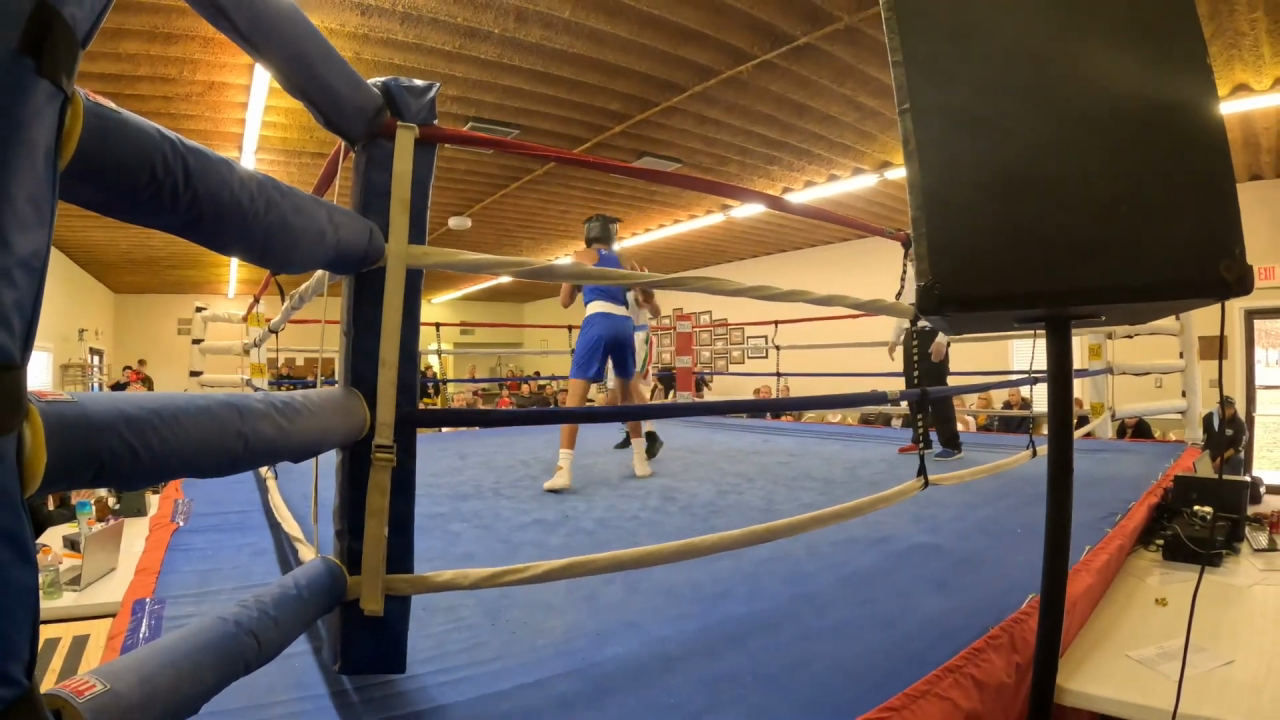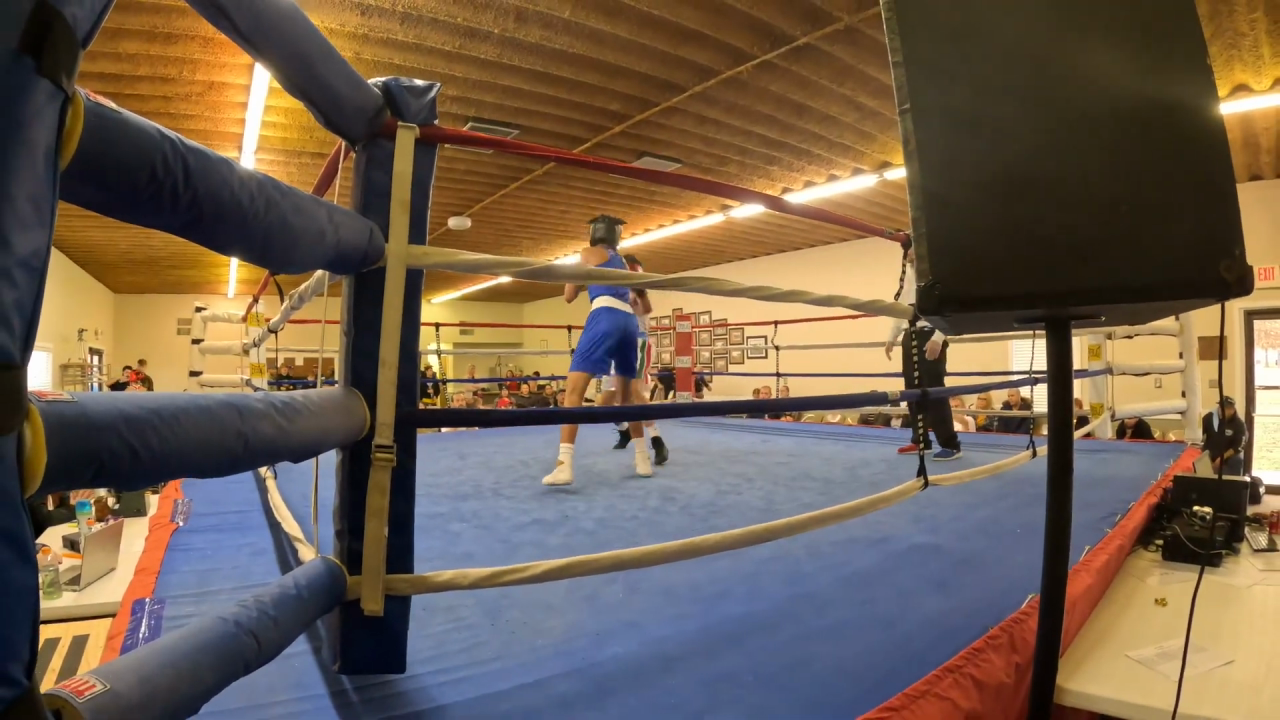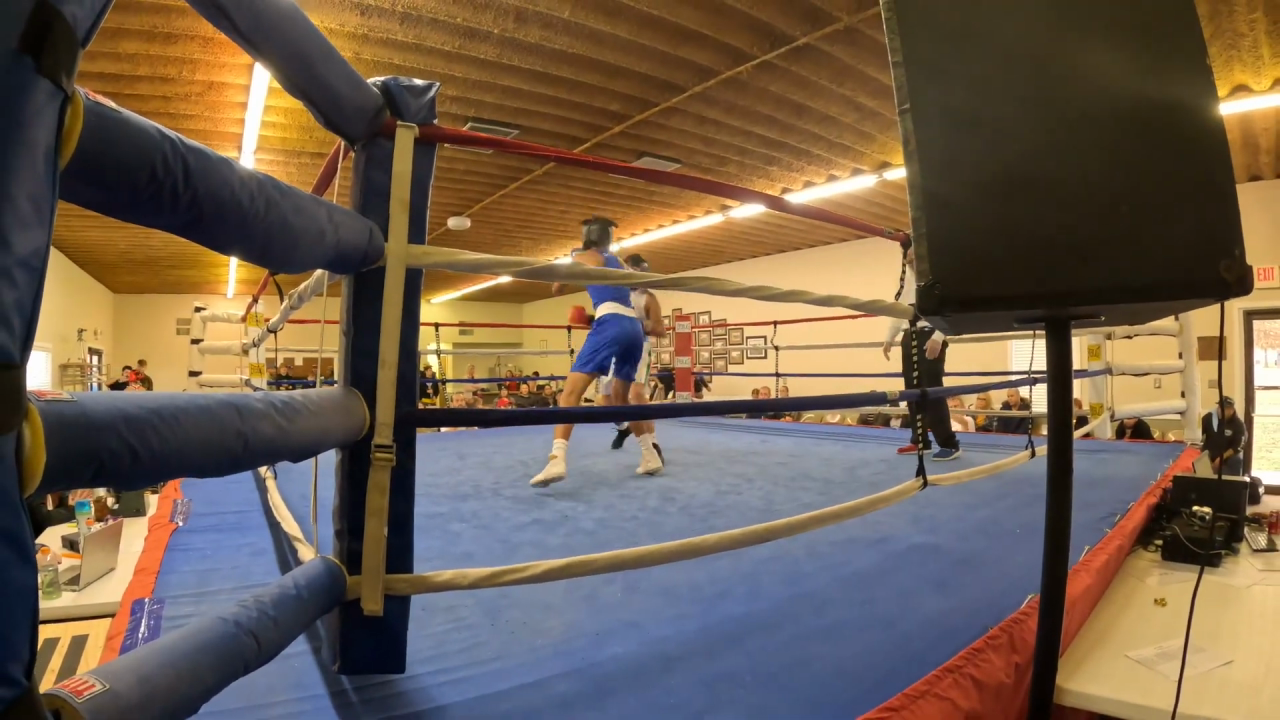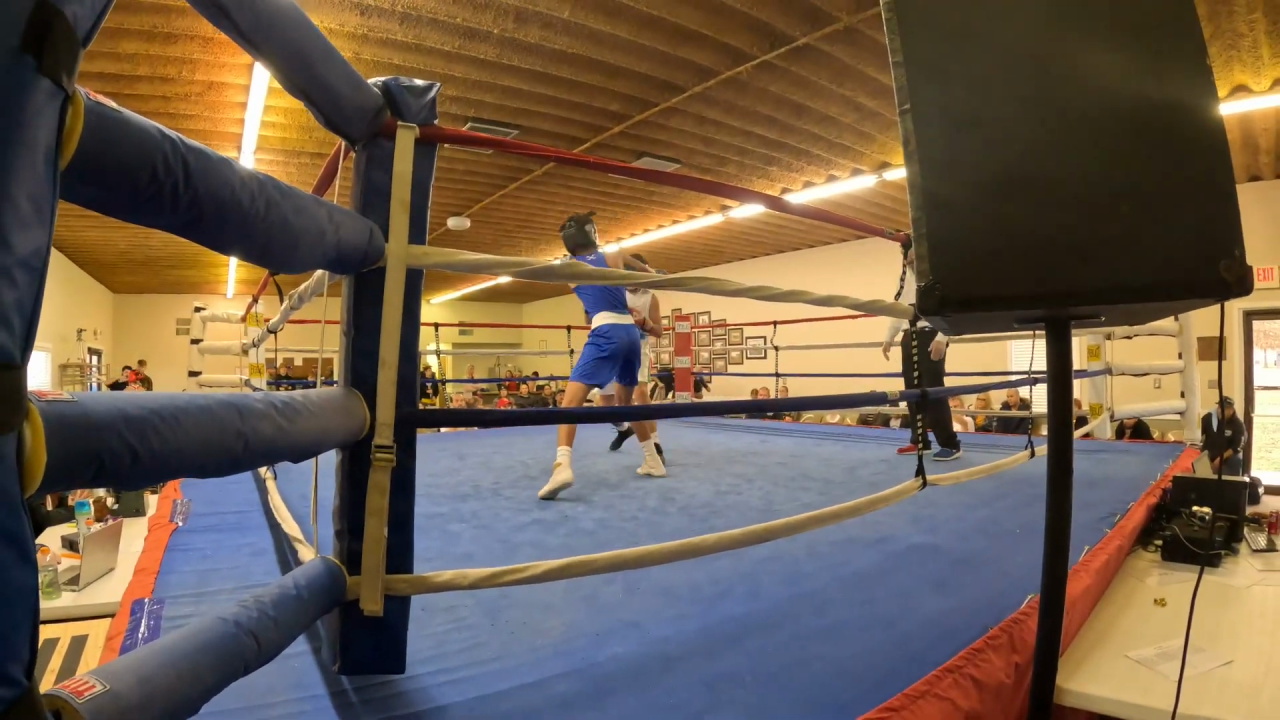
dt=0.1s
person 1, frame 1
left shoulder: (581, 257)
right shoulder: (623, 261)
left elbow: (565, 301)
left hip: (598, 323)
right hip: (624, 325)
left knee: (575, 397)
right knee: (627, 395)
left ankle: (563, 470)
right ankle: (640, 461)
person 1, frame 2
left shoulder: (590, 254)
right shoulder: (622, 262)
left elbow: (569, 297)
left hip: (604, 320)
right hip: (629, 323)
left knee: (574, 391)
right knee: (625, 396)
left ankle: (564, 465)
right ankle: (643, 459)
person 1, frame 3
left shoulder: (583, 257)
right shoulder: (618, 262)
left elbow: (556, 290)
left hip: (610, 326)
right hip: (634, 328)
left knee: (572, 392)
right knee: (620, 398)
left ankle: (557, 459)
right ankle: (650, 457)
person 1, frame 4
right shoulder: (613, 258)
right elbow: (647, 273)
left hip: (605, 334)
right hip: (630, 333)
left knee: (571, 401)
right knee: (625, 403)
left ankle: (562, 469)
right ankle: (653, 461)
person 2, frame 1
right shoulder: (909, 272)
left wrist: (941, 338)
right wrist: (895, 338)
left hip: (931, 335)
right hip: (911, 336)
left knee: (936, 390)
right knee: (914, 390)
left ankle: (952, 445)
right ankle: (920, 440)
person 2, frame 2
right shoulder: (908, 274)
left wrist: (937, 337)
right wrist: (892, 338)
left hip: (929, 336)
right hip: (910, 336)
left knee: (933, 389)
right knee: (913, 390)
left ankle: (950, 445)
right ankle: (920, 440)
person 2, frame 3
right shoulder: (907, 274)
left wrist: (938, 337)
right wrist: (889, 338)
left hip: (929, 336)
right hip: (909, 337)
left knee: (932, 390)
right knee: (913, 391)
left ankle: (949, 444)
right ankle: (920, 440)
person 2, frame 4
right shoulder: (907, 274)
left wrist: (941, 337)
right wrist: (889, 338)
left hip: (929, 336)
right hip: (909, 337)
left knee: (932, 389)
right knee: (913, 391)
left ankle: (950, 444)
right ankle: (919, 440)
person 3, frame 1
left shoulder: (636, 288)
left elbow: (656, 313)
left wrist: (647, 294)
left hip: (637, 341)
left knee: (632, 383)
right knee: (613, 398)
left ankle: (651, 435)
right ankle: (631, 434)
person 3, frame 2
left shoulder: (637, 291)
left elbow: (646, 307)
left hip: (636, 346)
left knee: (633, 389)
right knee: (605, 401)
left ankle: (657, 441)
right ankle: (624, 431)
person 3, frame 3
left shoulder: (648, 298)
left elbow: (660, 330)
left wrist: (638, 323)
left hip: (637, 352)
left knee: (636, 395)
right knee: (607, 403)
left ankle: (653, 447)
right ankle: (623, 428)
person 3, frame 4
left shoulder: (651, 298)
left elbow: (658, 332)
left wrist: (644, 322)
left hip: (637, 349)
left knee: (640, 394)
right knee: (605, 402)
left ankle: (655, 447)
right ankle: (623, 429)
